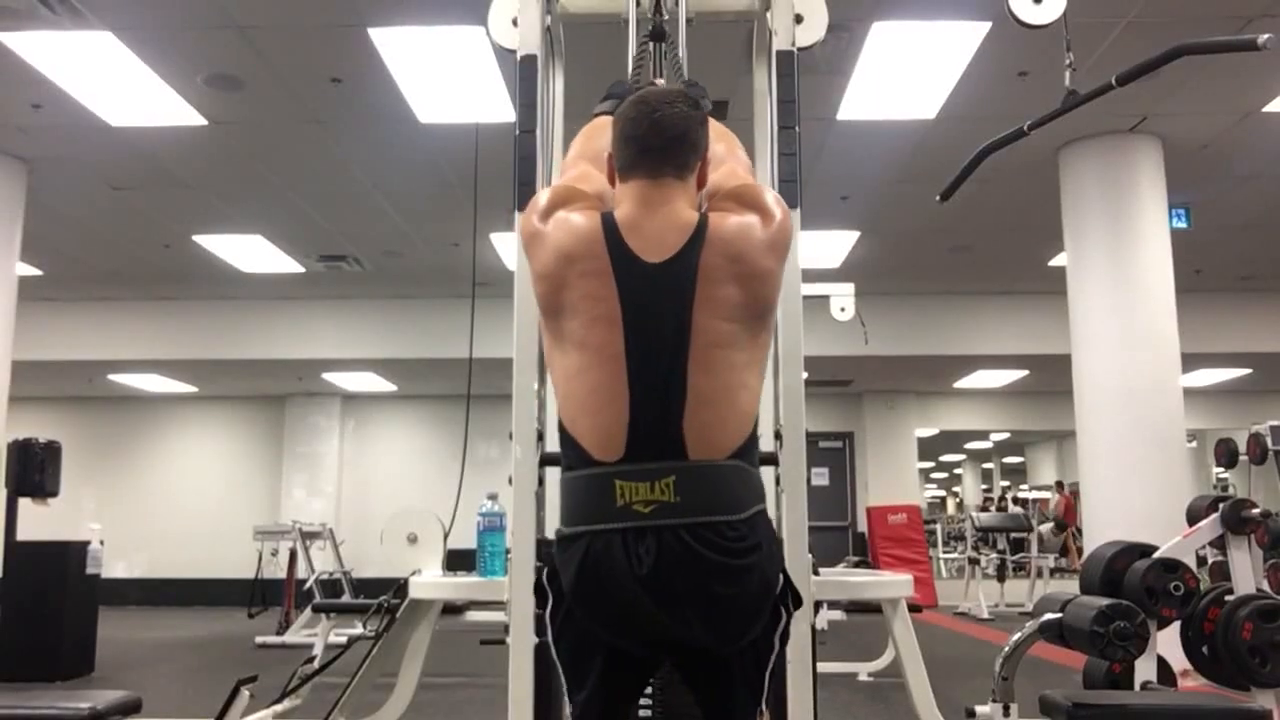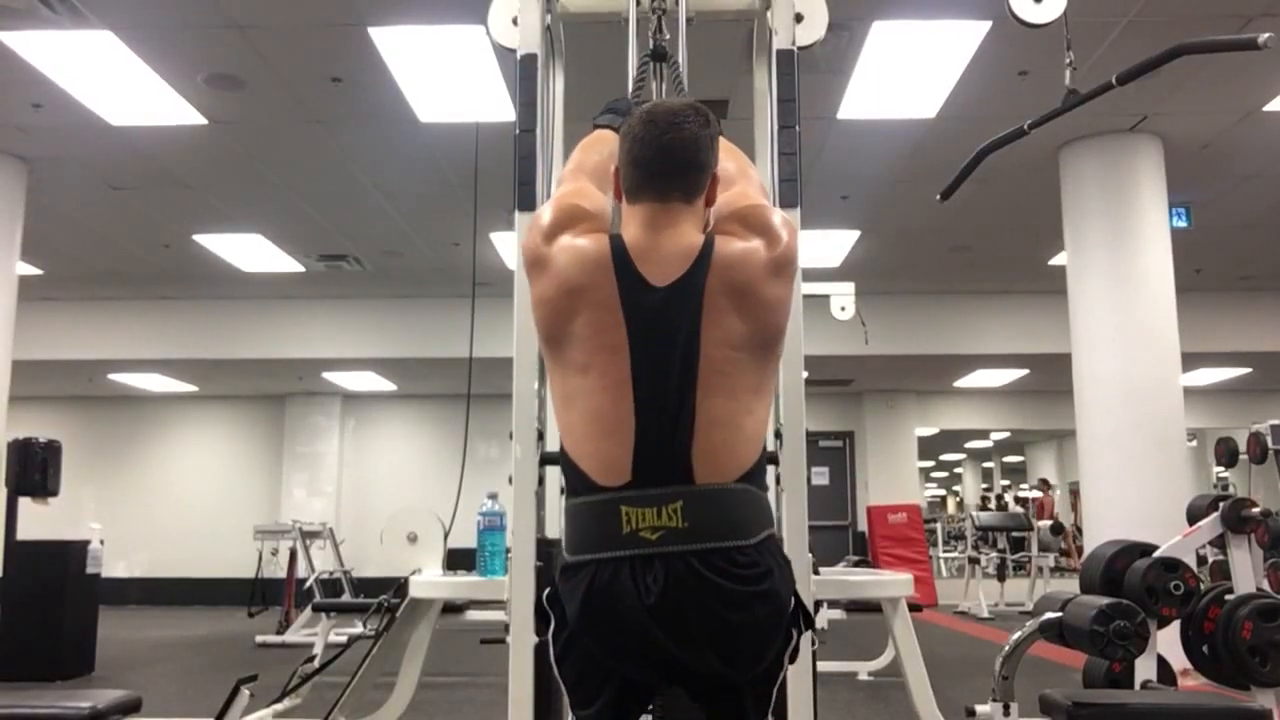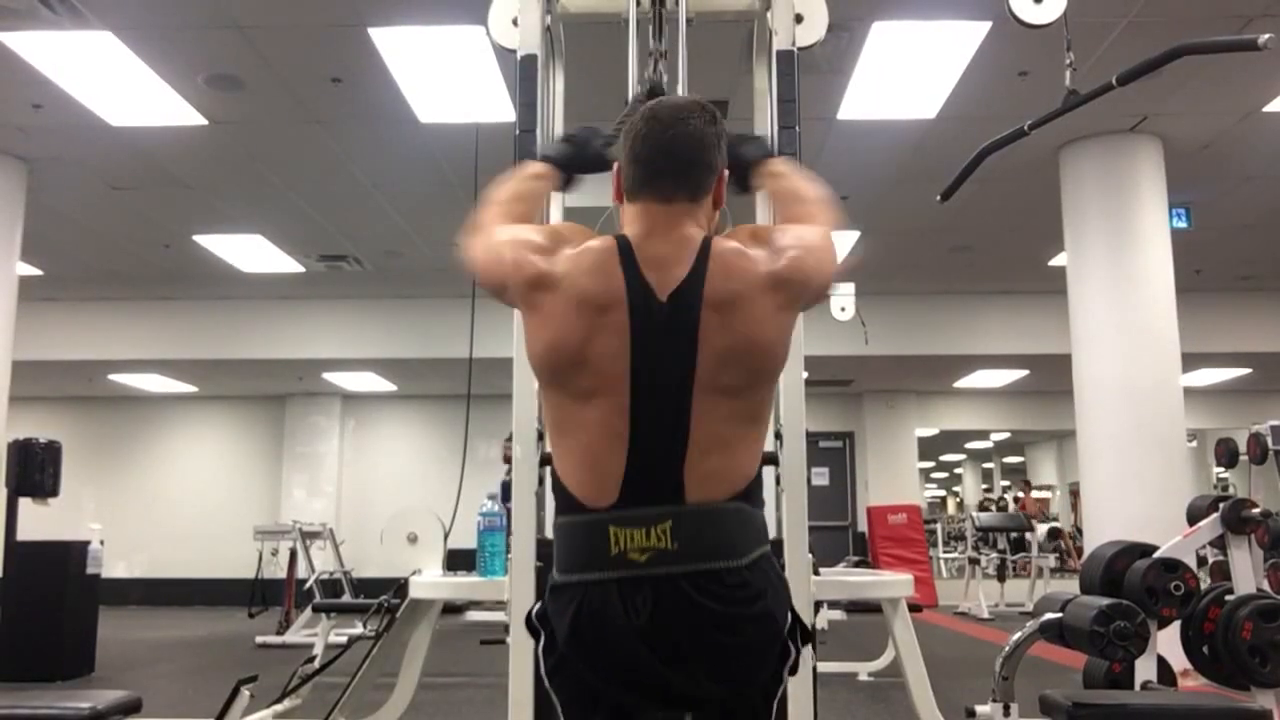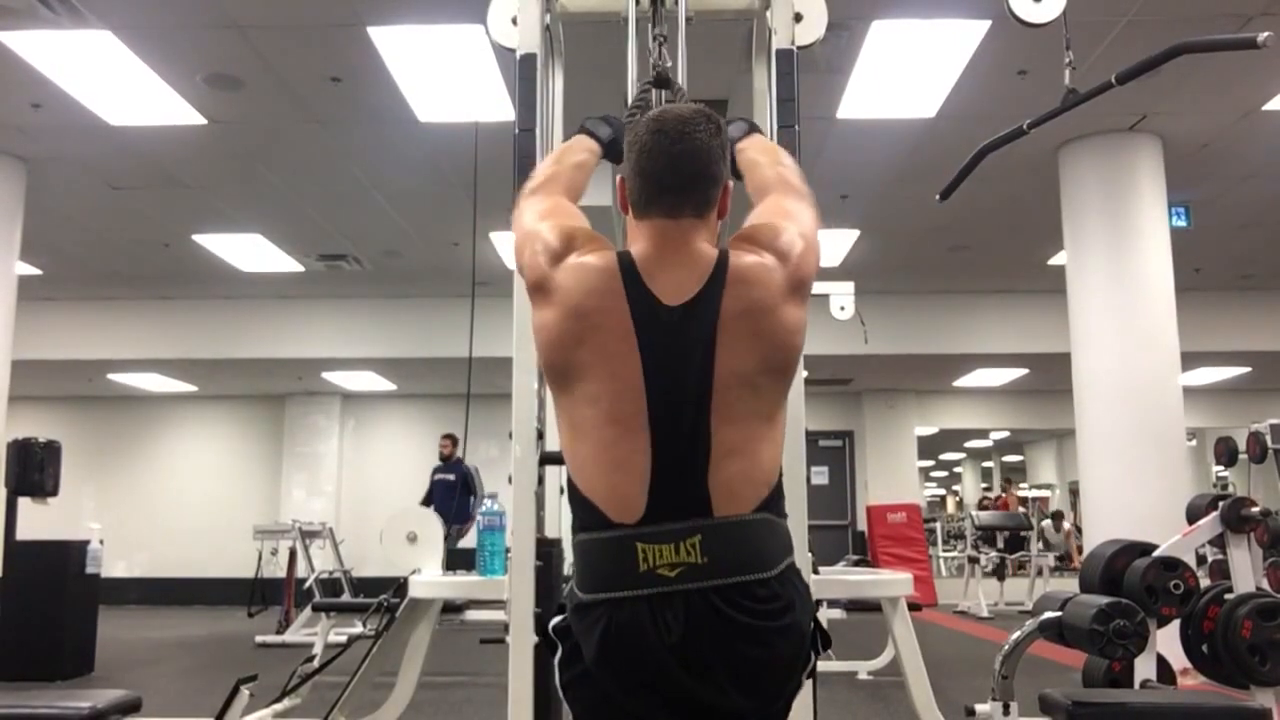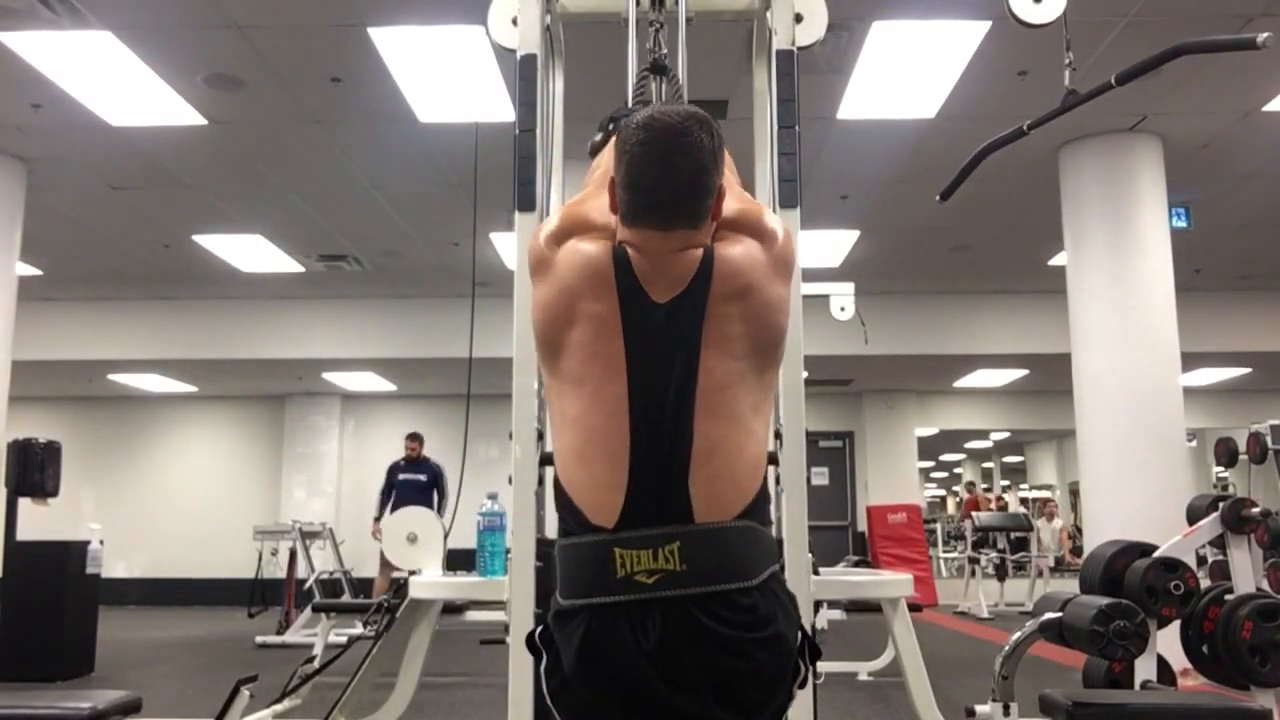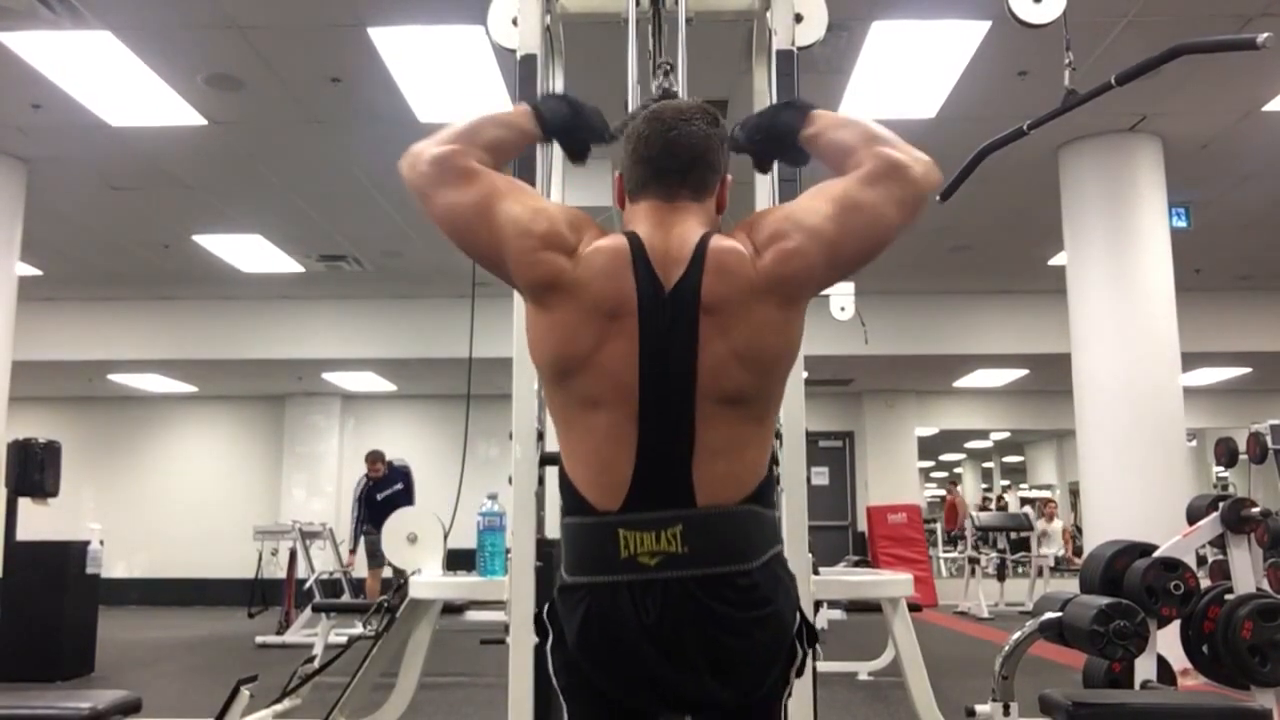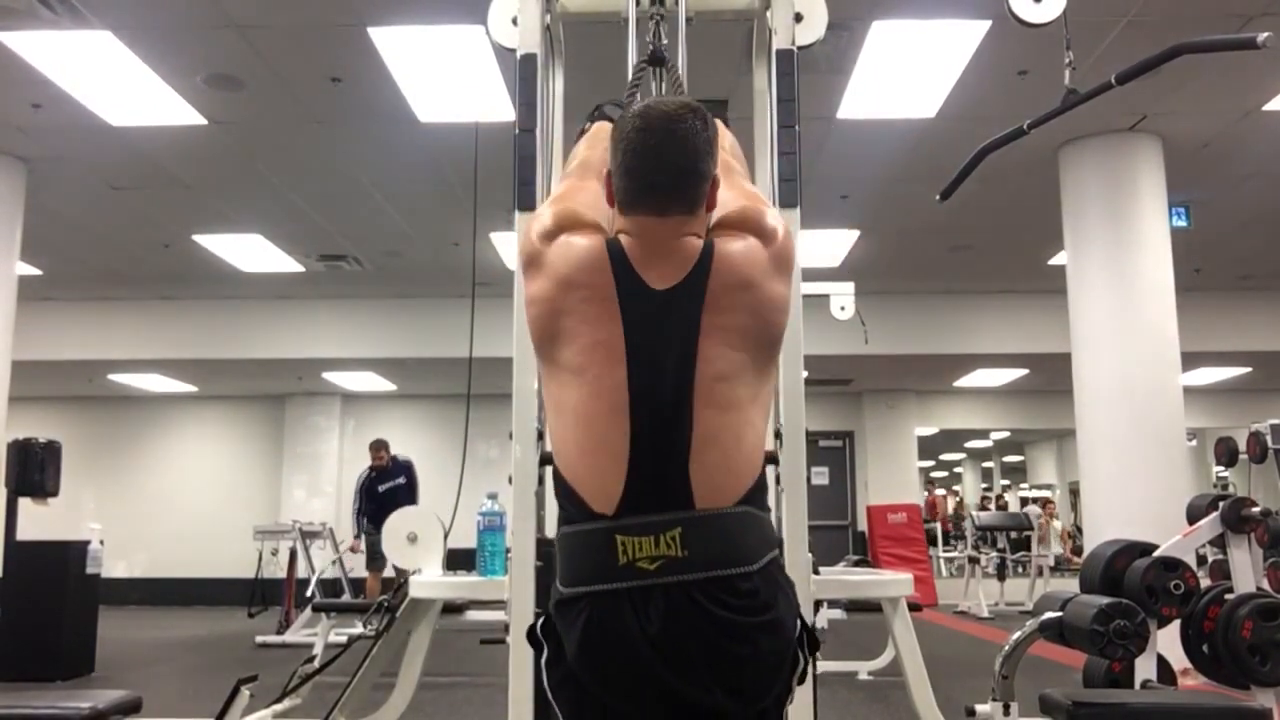
dt=0.7s
person 1, frame 1
left shoulder: (556, 233)
right shoulder: (755, 232)
left elbow: (580, 164)
right elbow: (730, 160)
left wrist: (608, 110)
right wrist: (697, 110)
left hip: (598, 556)
right hip: (725, 553)
person 1, frame 2
left shoulder: (561, 257)
right shoulder: (762, 256)
left elbow: (579, 177)
right elbow: (740, 179)
left wrist: (610, 123)
right wrist: (700, 132)
left hip: (605, 585)
right hip: (735, 582)
person 1, frame 3
left shoulder: (550, 271)
right shoulder: (765, 271)
left elbow: (484, 232)
right elbow: (819, 216)
left wrist: (559, 160)
right wrist: (761, 157)
left hip: (595, 607)
right hip: (731, 602)
person 1, frame 4
left shoulder: (563, 278)
right shoulder: (775, 275)
left elbow: (541, 193)
right elbow: (785, 189)
left wrist: (594, 135)
right wrist: (743, 134)
left hip: (616, 625)
right hip: (754, 615)
person 1, frame 5
left shoulder: (562, 263)
right shoulder: (759, 261)
left elbow: (597, 189)
right elbow: (725, 189)
left wrist: (615, 136)
right wrist: (700, 145)
left hip: (599, 627)
right hip: (740, 619)
person 1, frame 6
left shoulder: (560, 266)
right shoulder: (772, 266)
left elbow: (431, 166)
right elbow: (903, 170)
left wrist: (543, 116)
right wrist: (798, 123)
left hip: (603, 609)
right hip: (741, 603)
person 1, frame 7
left shoulder: (557, 258)
right shoulder: (757, 256)
left elbow: (580, 175)
right elbow: (729, 172)
left wrist: (604, 122)
right wrist: (703, 124)
left hip: (599, 618)
right hip: (740, 610)
